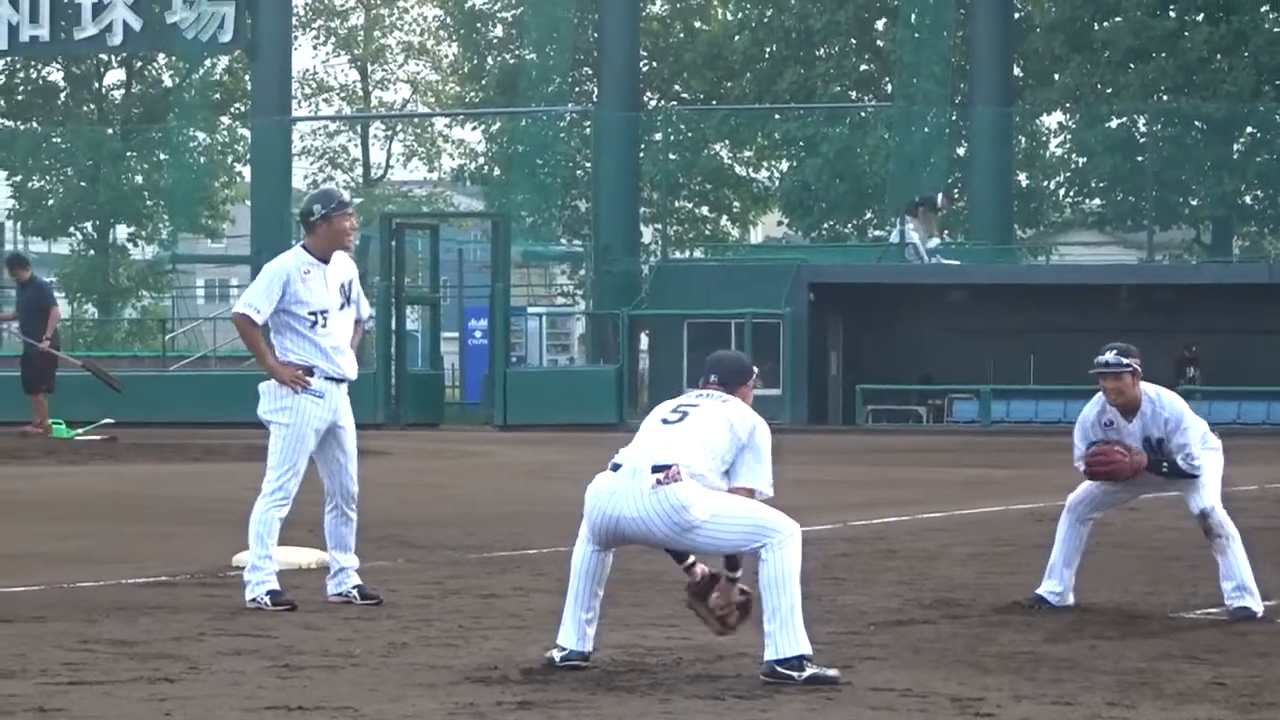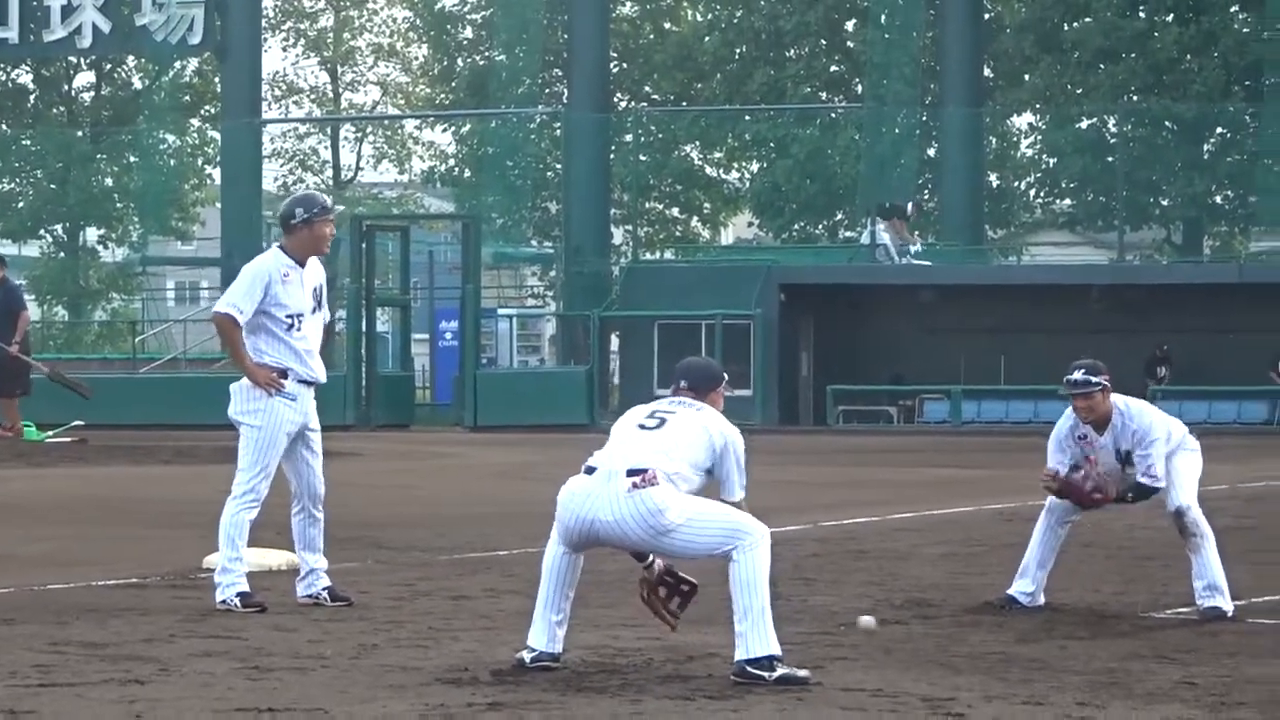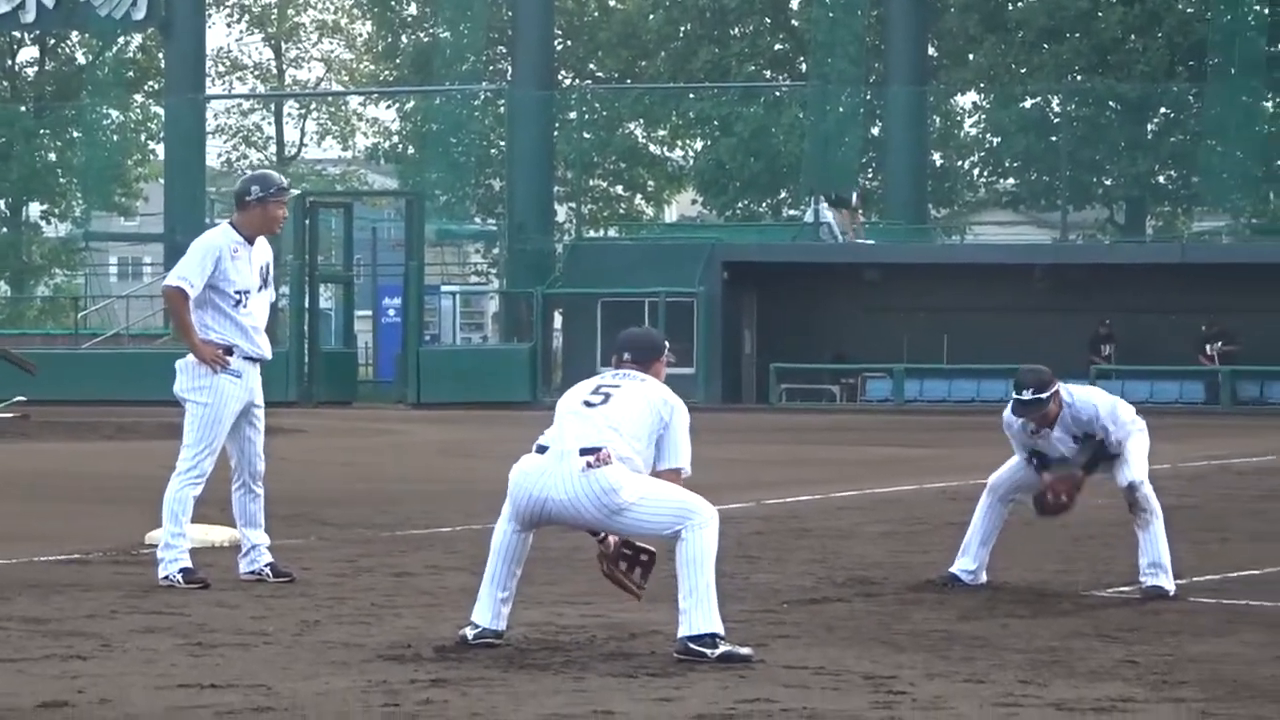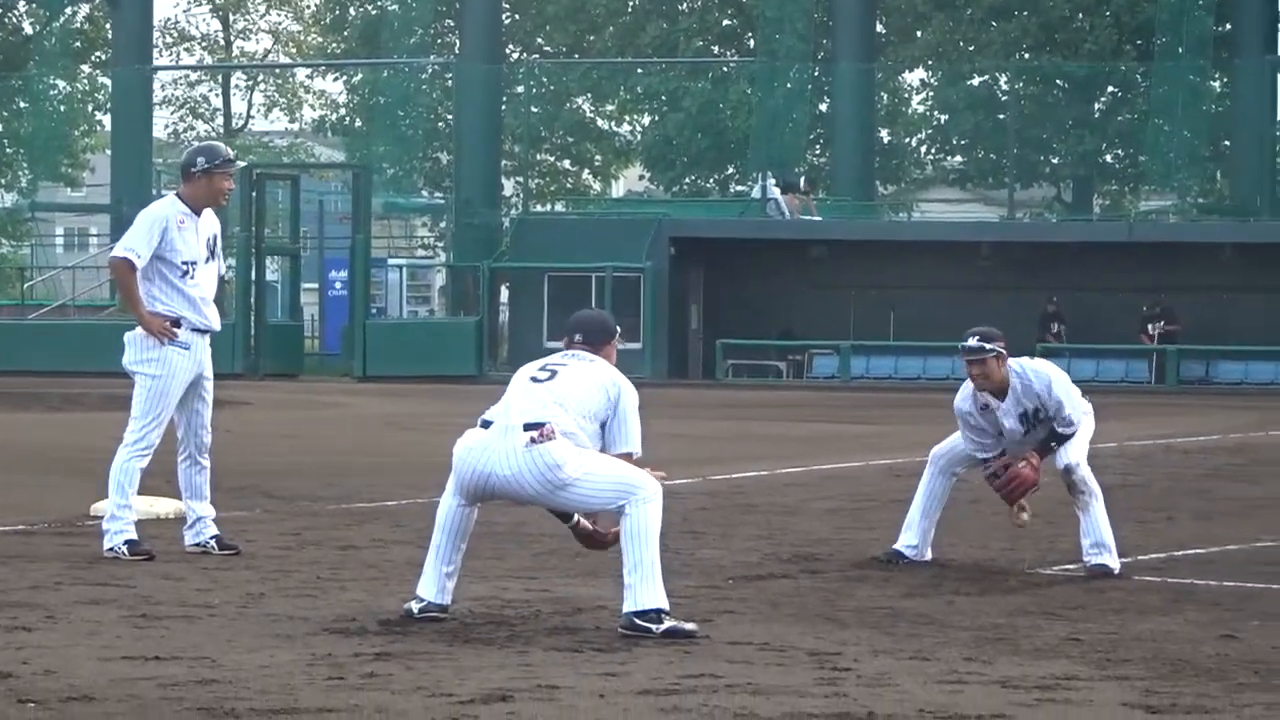
dt=0.5s
person 1, frame 1
left shoulder: (346, 267)
right shoulder: (285, 268)
right elbow: (243, 315)
right wrist: (273, 367)
left hip: (338, 393)
right hip: (301, 394)
left knee: (345, 491)
right knee: (279, 491)
left ankle: (344, 579)
right ankle: (260, 584)
person 1, frame 2
left shoulder: (315, 271)
right shoulder: (265, 268)
right elbow: (223, 316)
right wrist: (249, 368)
left hip: (305, 396)
right hip: (272, 397)
left knee: (312, 493)
right knee: (248, 492)
left ankle: (313, 581)
right ankle: (230, 586)
person 1, frame 3
left shoulder: (262, 249)
right shoulder: (215, 243)
right elbow: (173, 289)
right wrist: (195, 345)
left hip: (251, 371)
right hip: (218, 373)
left knee: (251, 470)
right knee: (193, 468)
left ankle: (256, 557)
right ankle: (173, 561)
person 1, frame 4
left shoulder: (210, 221)
right shoulder: (161, 215)
right elbow: (120, 261)
right wrist: (143, 317)
left hip: (200, 344)
right hip: (167, 345)
left knee: (198, 443)
right knee: (141, 440)
left ankle: (201, 530)
right ankle: (118, 534)
person 2, frame 1
left shoulder: (665, 408)
right shoulder: (750, 422)
right elbow: (741, 503)
left wrist: (687, 564)
right wrist: (731, 575)
left hip: (606, 496)
right hip: (667, 499)
left knee: (594, 536)
right knee: (781, 533)
left ankle: (572, 647)
right ankle: (787, 660)
person 2, frame 2
left shoulder: (635, 413)
right shoulder: (722, 429)
right elbow: (732, 508)
left wrist: (646, 561)
left hip: (580, 497)
right hip: (642, 503)
left knee: (566, 539)
right knee: (751, 537)
left ankle: (542, 647)
right ankle: (757, 660)
person 2, frame 3
left shoulder: (578, 390)
right shoulder: (666, 399)
right elbow: (668, 482)
left wrist: (600, 532)
left hip: (535, 477)
right hip: (594, 481)
left knee: (514, 519)
right knee: (699, 517)
left ankle: (485, 624)
right ankle: (700, 637)
person 2, frame 4
left shoulder: (529, 368)
right shoulder: (616, 381)
right elbow: (620, 465)
left wrist: (571, 519)
left hip: (478, 451)
right hip: (539, 456)
left knee: (460, 493)
right knee: (644, 491)
left ankle: (430, 598)
right ankle: (645, 614)
person 3, frame 1
left shoulder: (1169, 407)
right shoulder: (1093, 413)
left elbow: (1192, 467)
right elbow: (1086, 464)
left wrist: (1145, 462)
left hip: (1195, 454)
left knee: (1207, 509)
right knee: (1077, 505)
left ankle: (1243, 599)
right ankle: (1055, 592)
person 3, frame 2
left shoulder: (1141, 418)
right shoulder: (1067, 427)
left elbow: (1152, 482)
right elbow: (1065, 487)
left wrist: (1115, 495)
right wrist: (1058, 484)
left hip: (1173, 453)
right hip: (1112, 469)
left knee: (1183, 508)
right knee: (1055, 507)
left ankle: (1215, 600)
right ankle: (1025, 593)
person 3, frame 3
left shoulder: (1090, 405)
right shoulder: (1014, 420)
left elbow: (1117, 443)
right elbow: (1031, 452)
left wrist: (1081, 475)
right wrist: (1044, 474)
left hip: (1118, 438)
right hip: (1060, 448)
left knee: (1135, 484)
right knee: (999, 486)
left ankle: (1157, 579)
right ankle: (967, 571)
person 3, frame 4
left shoulder: (1042, 376)
right shoulder: (966, 402)
left elbow: (1069, 423)
right elbow: (988, 454)
left wrist: (1037, 455)
left hip: (1066, 421)
right hip: (1010, 434)
left knee: (1072, 466)
right knee: (941, 459)
left ankle: (1101, 557)
right ankle: (911, 547)
